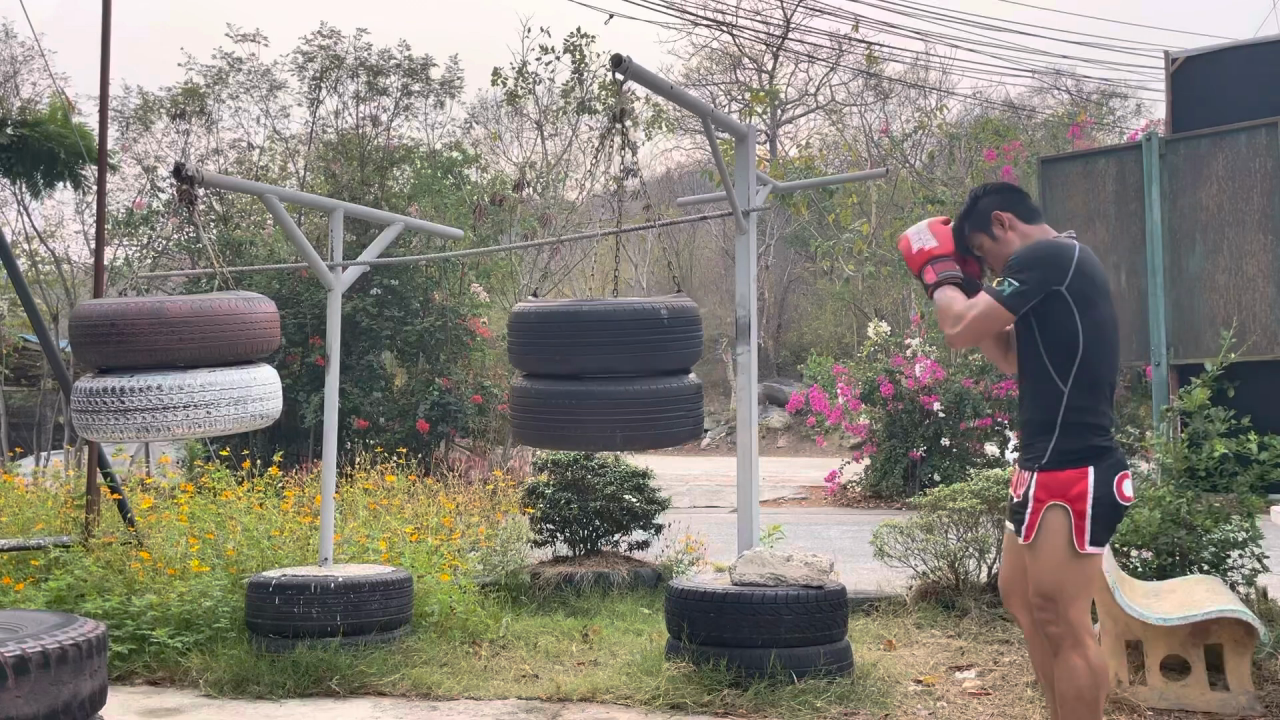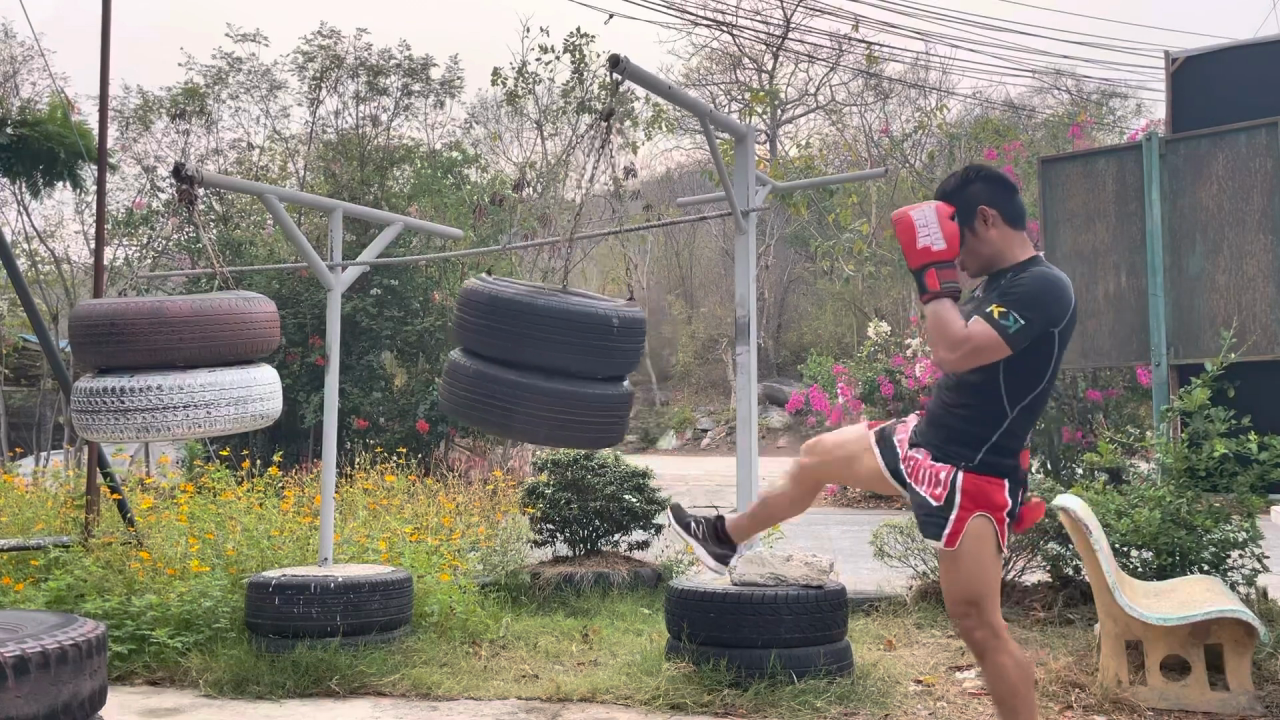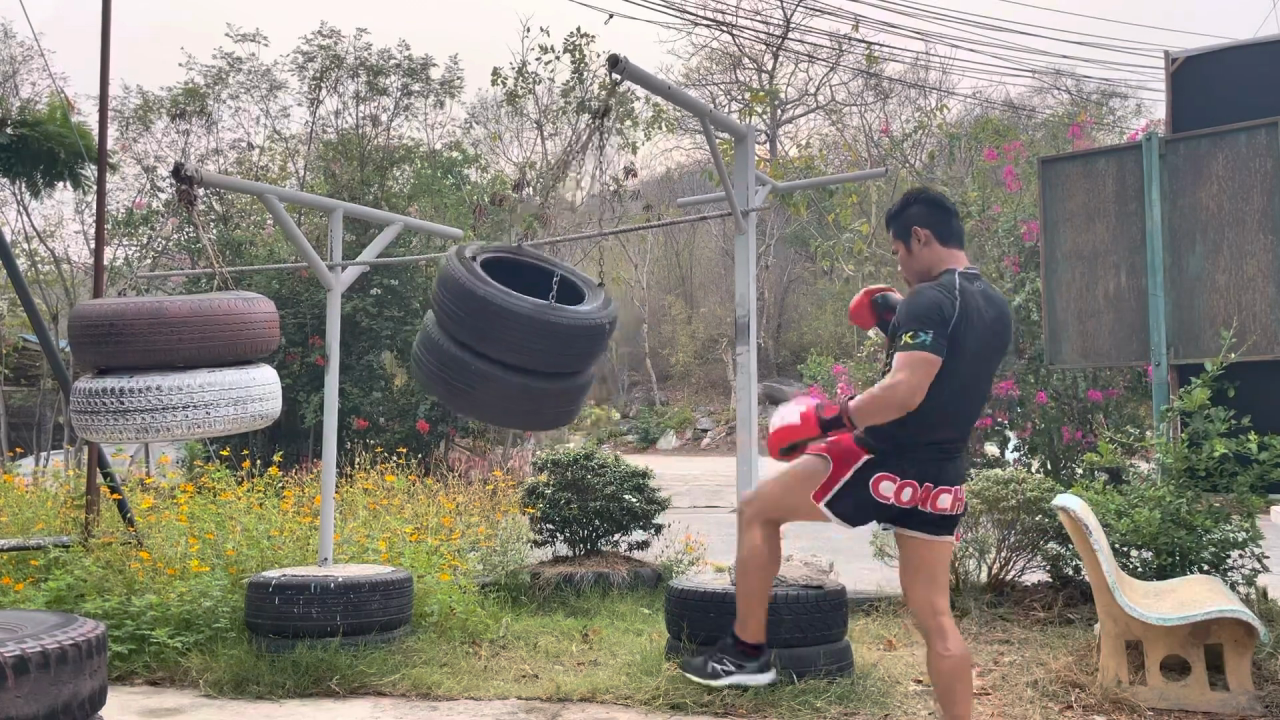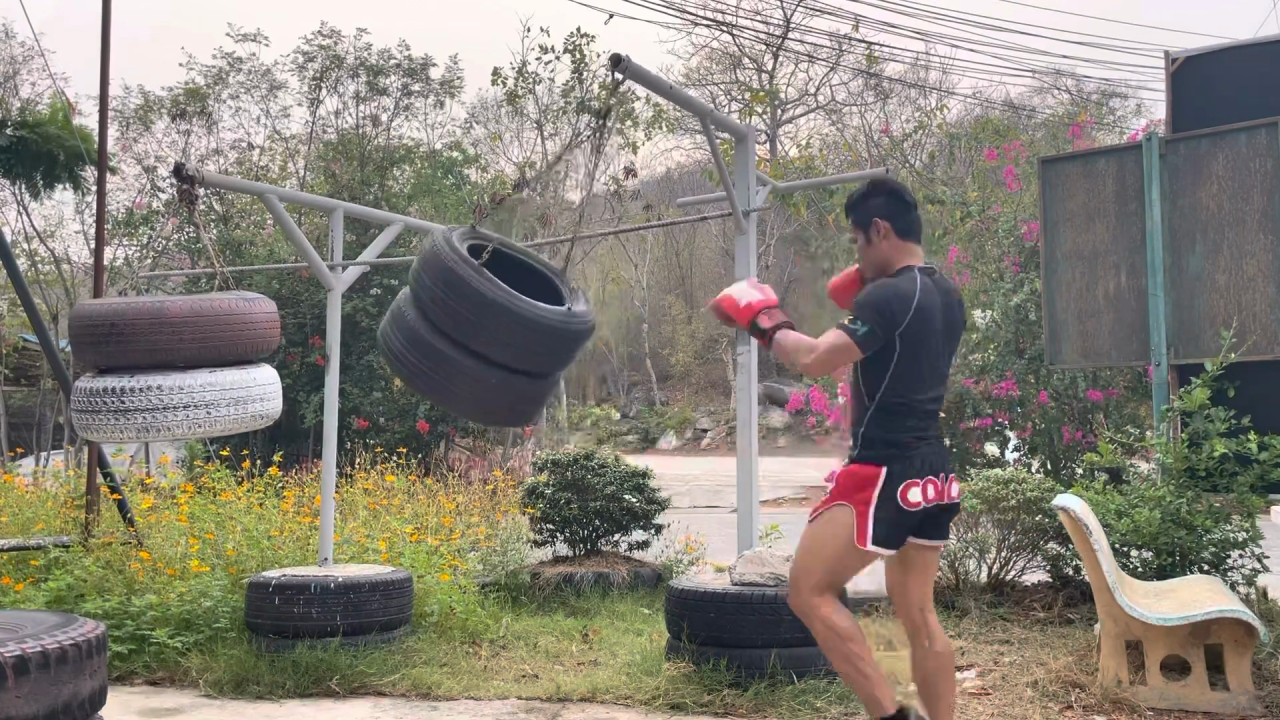
dt=1s
person 1, frame 1
left shoulder: (1049, 256)
right shoulder: (1057, 266)
left elbow: (961, 330)
right elbow: (1020, 360)
left wrist: (936, 267)
right wrist: (969, 284)
left hip: (1069, 473)
right hip: (1052, 467)
left knee: (1062, 626)
right knee: (1020, 599)
person 1, frame 2
left shoulder: (1046, 289)
right shoulder: (995, 281)
left elbow: (955, 353)
left wrist: (933, 272)
left hip: (970, 479)
right hip: (920, 443)
left knee: (979, 626)
right knee: (816, 457)
right ankle: (724, 537)
person 1, frame 3
left shoulder: (933, 299)
right shoulder: (996, 305)
left elbow: (905, 389)
left wrist: (829, 417)
left hip: (878, 462)
right hip: (941, 483)
left knee: (756, 513)
right knee: (934, 617)
left ankle: (746, 650)
person 1, frame 4
left shoulder: (890, 296)
right shoulder: (945, 296)
left elbow: (813, 360)
left wrist: (764, 323)
left hip: (883, 477)
right hip: (932, 475)
left knee: (808, 594)
right knee: (916, 614)
